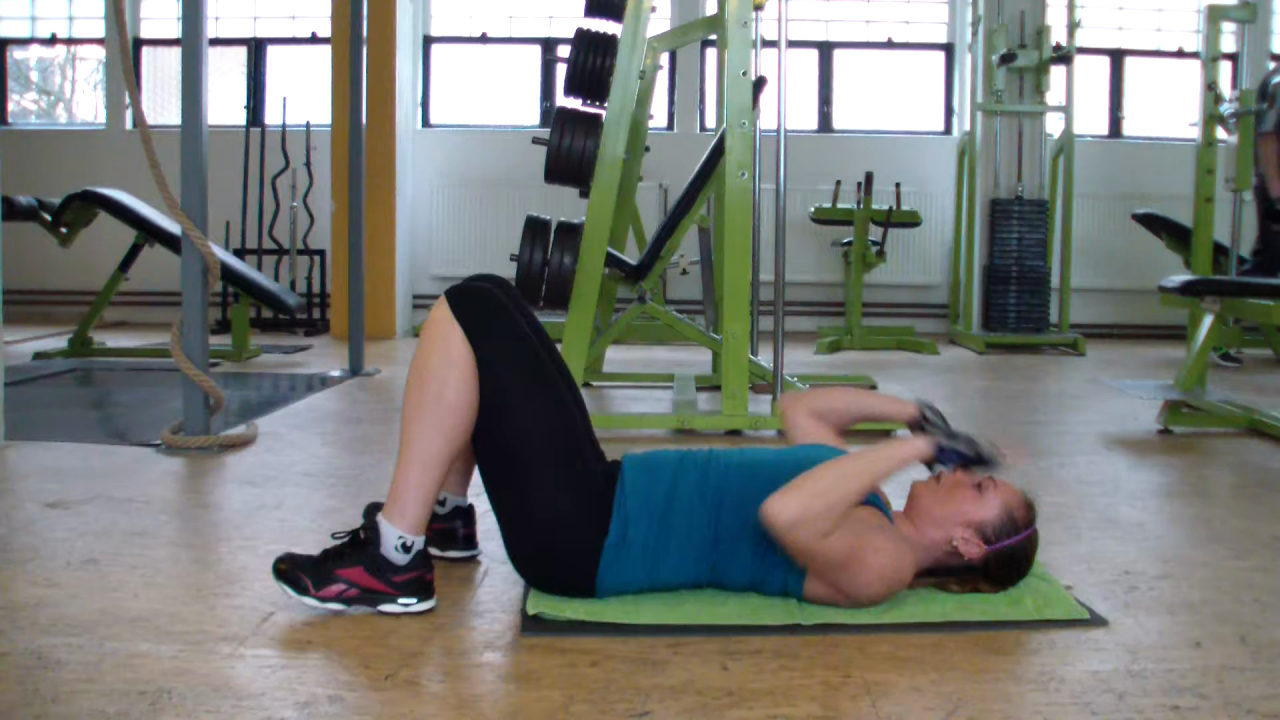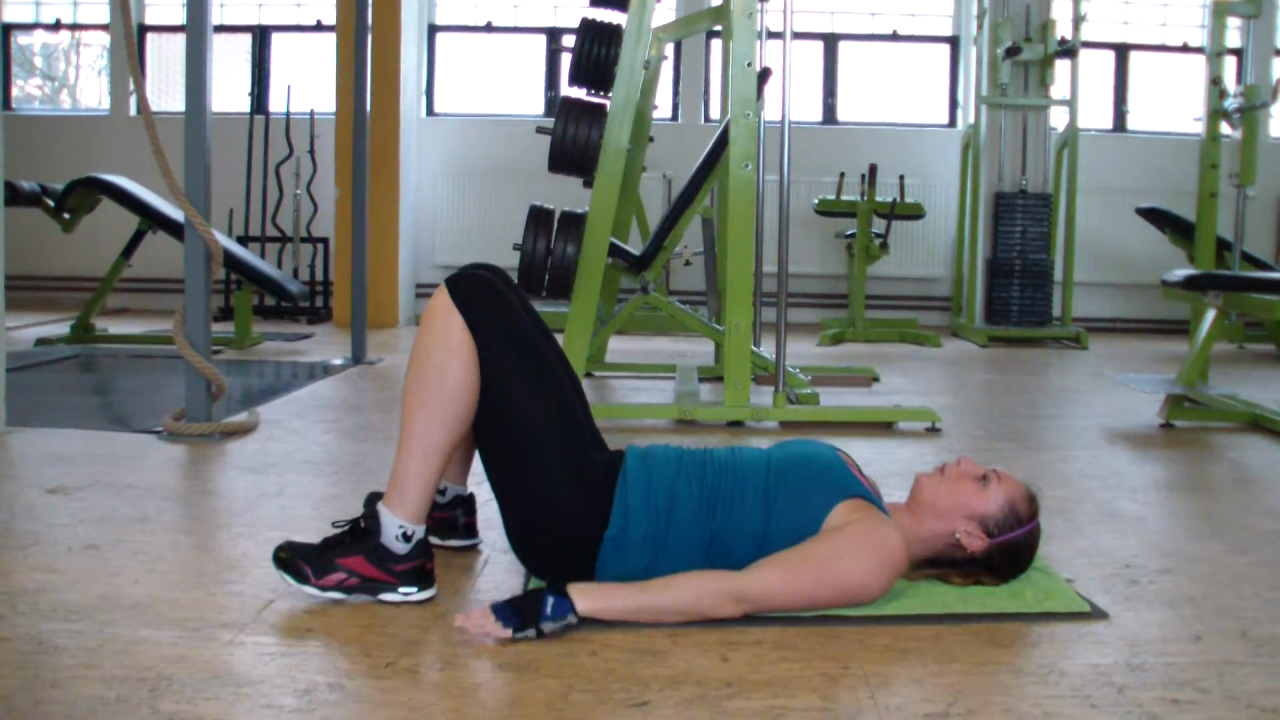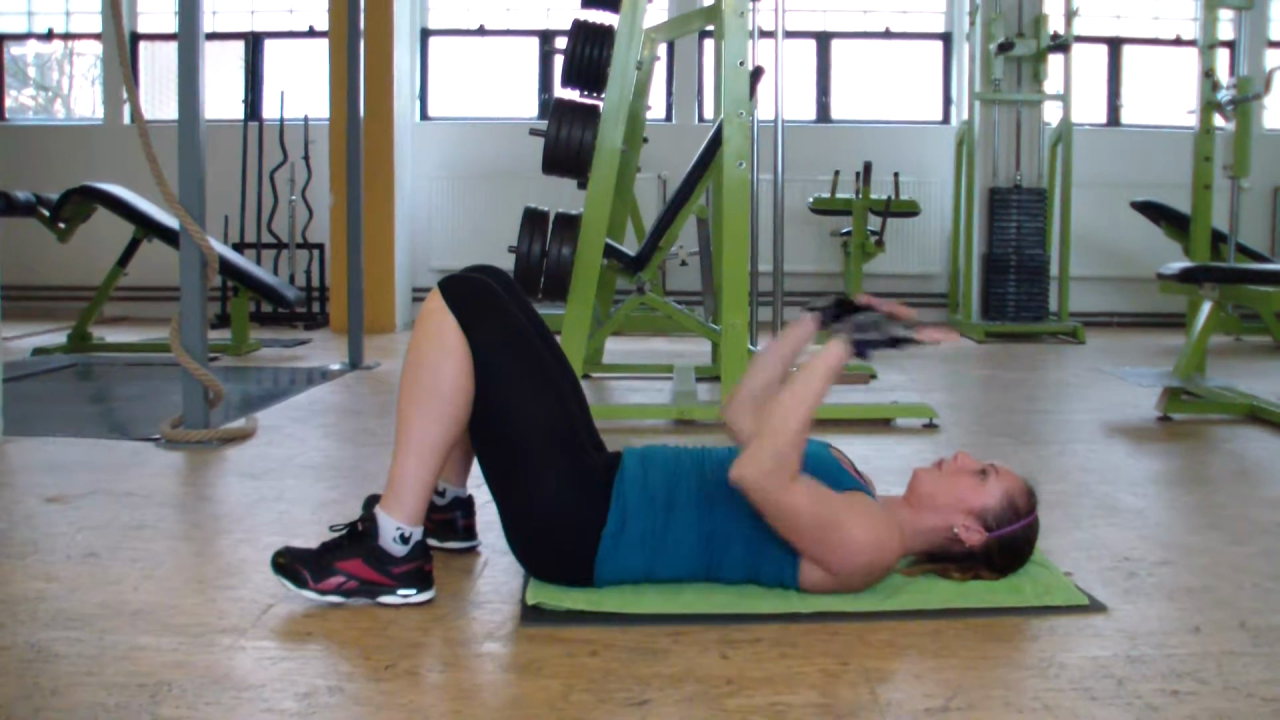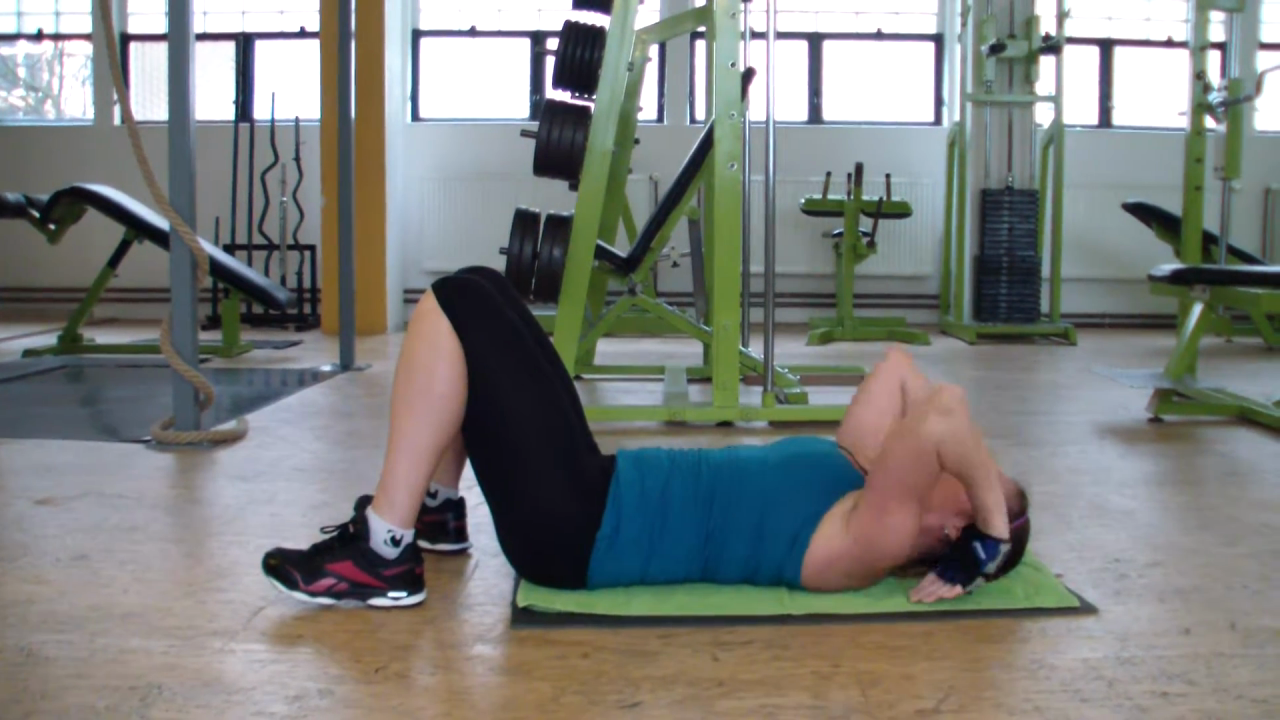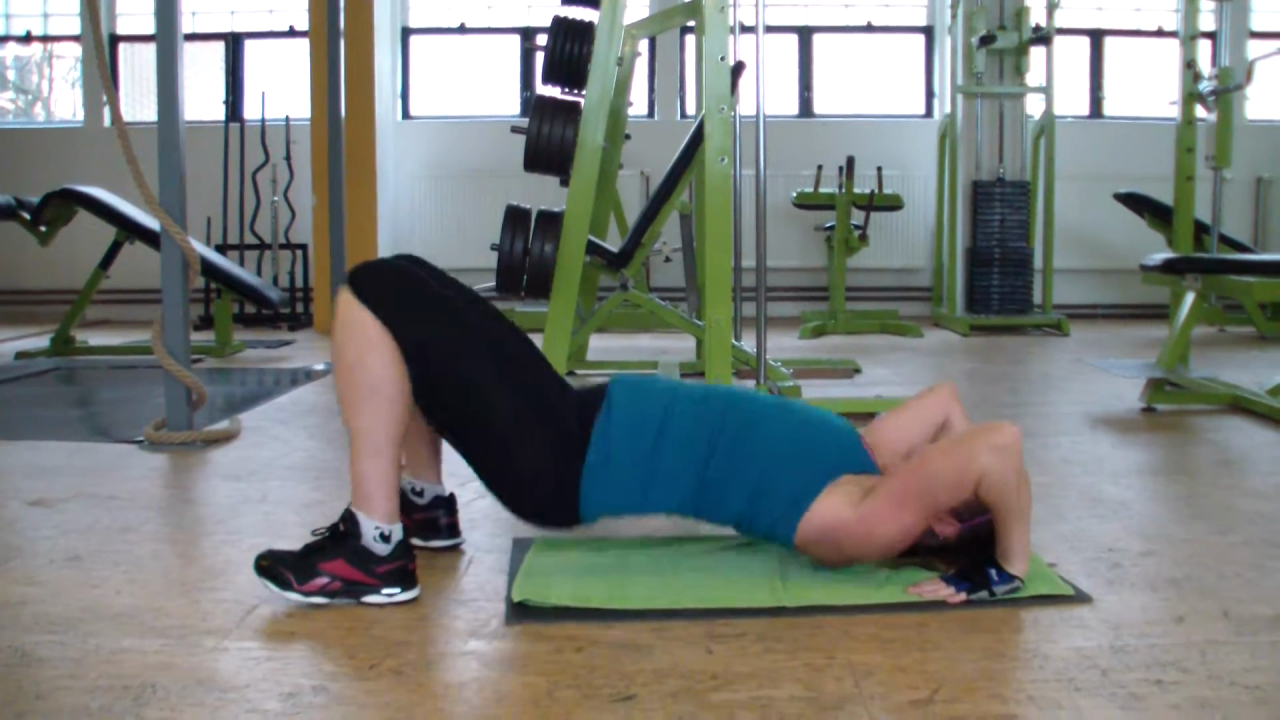
dt=0.7s
person 1, frame 1
left shoulder: (877, 563)
right shoulder: (870, 520)
left elbow: (784, 515)
right elbow: (796, 412)
left wrist: (912, 448)
right wrist: (911, 413)
left hip: (581, 540)
right hip: (604, 501)
left knee: (467, 315)
right knee: (484, 300)
left ankle: (393, 562)
right ankle: (445, 520)
person 1, frame 2
left shoulder: (875, 552)
right shoulder: (865, 508)
left elbow: (732, 593)
left wrist: (565, 602)
left hip: (584, 526)
right hip: (611, 486)
left knee: (466, 303)
right knee: (480, 288)
left ankle: (393, 552)
right ankle: (444, 509)
person 1, frame 3
left shoulder: (866, 545)
right shoulder: (856, 501)
left elbow: (754, 470)
right elbow: (744, 413)
left wrist: (829, 354)
right wrist: (820, 323)
left hip: (579, 531)
right hip: (603, 495)
left knee: (460, 305)
right knee: (481, 289)
left ankle: (391, 553)
right ankle: (443, 510)
person 1, frame 4
left shoulder: (874, 543)
right shoulder: (859, 483)
left elbow: (942, 414)
right elbow: (897, 368)
left wrist: (994, 530)
right wrist: (973, 462)
left hip: (573, 534)
right hip: (598, 494)
left knee: (456, 306)
right knee: (476, 290)
left ankle: (384, 554)
right ankle: (436, 511)
person 1, frame 5
left shoulder: (861, 523)
right shoulder: (867, 469)
right elbow: (948, 398)
left hip: (574, 459)
right hip: (596, 423)
left knee: (370, 292)
right knee: (397, 285)
left ankle: (373, 552)
right ankle: (424, 505)
